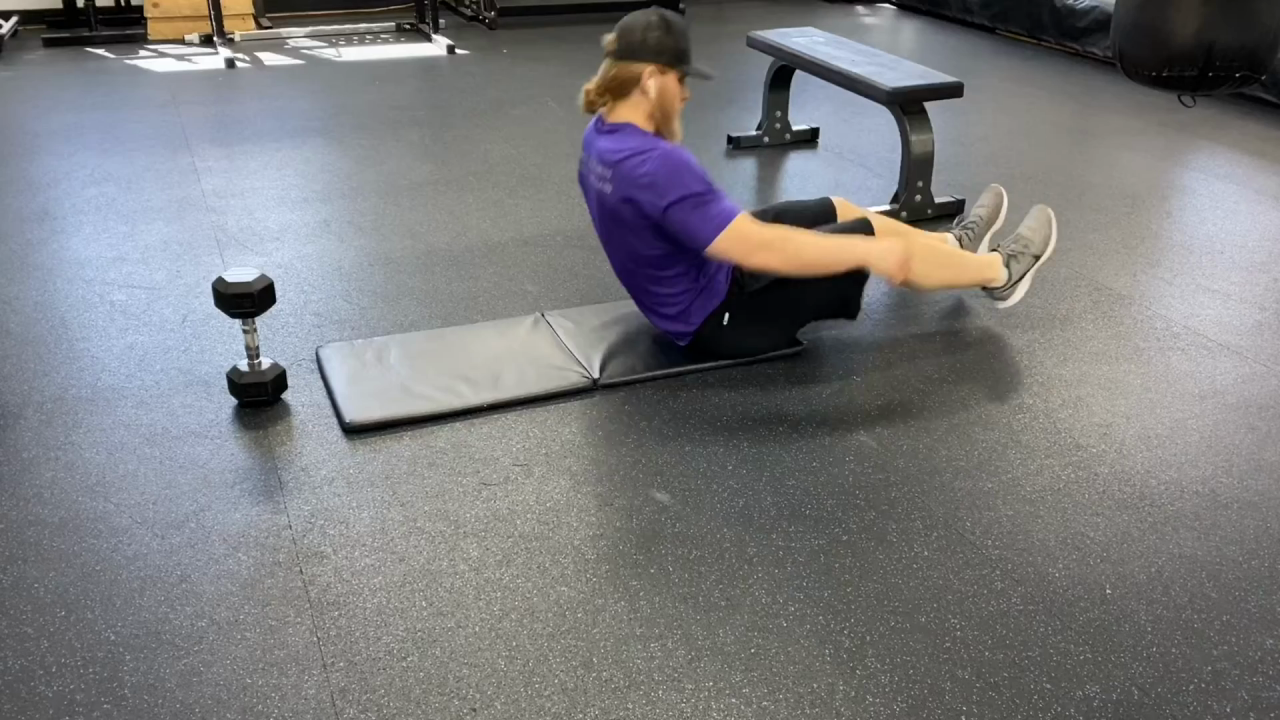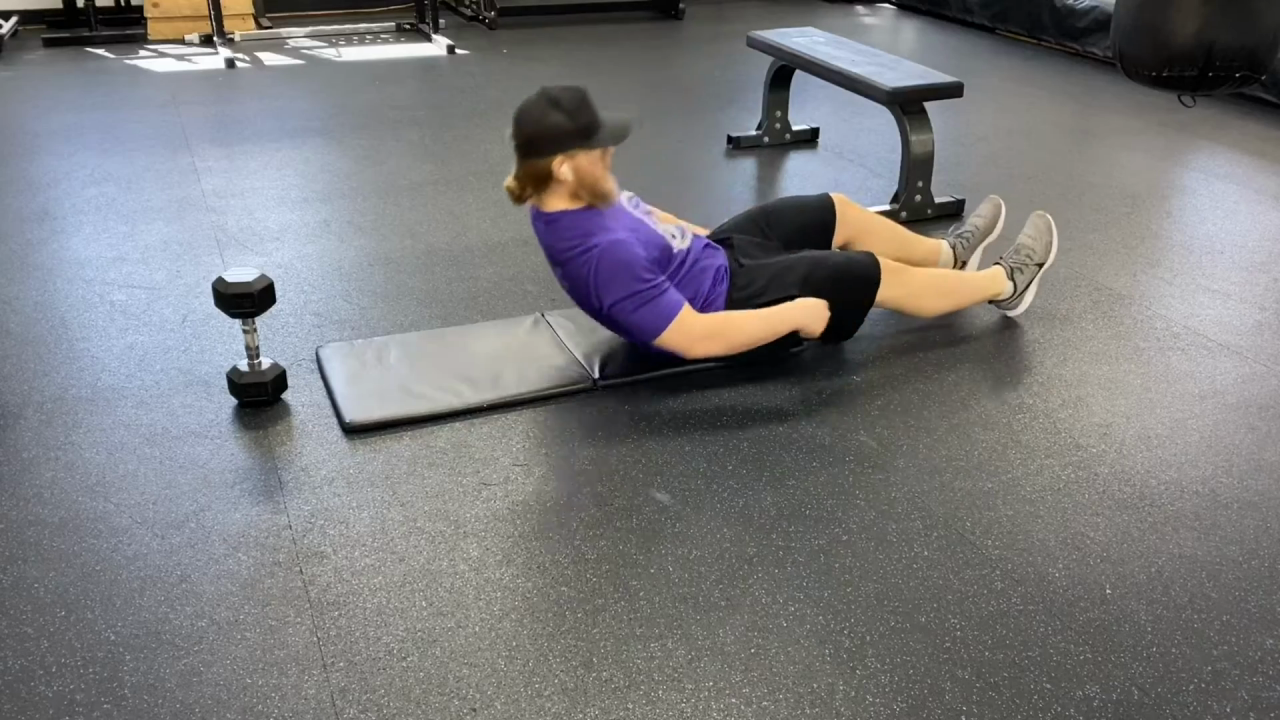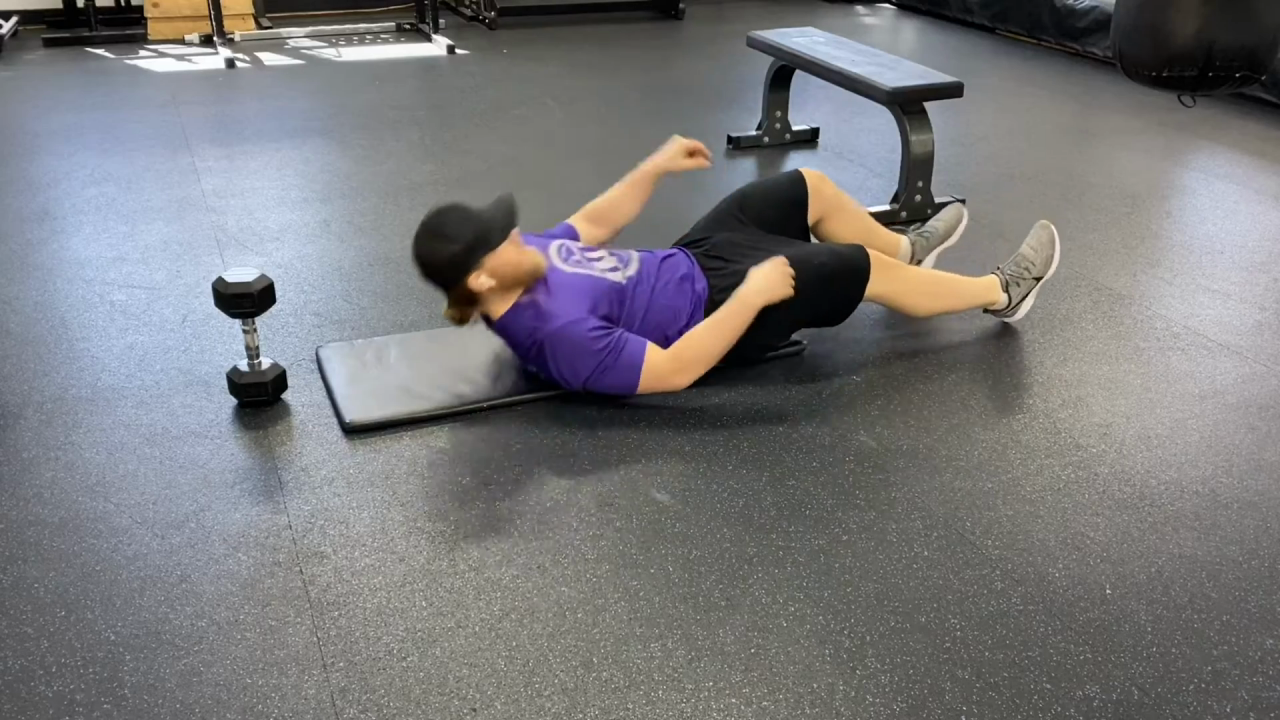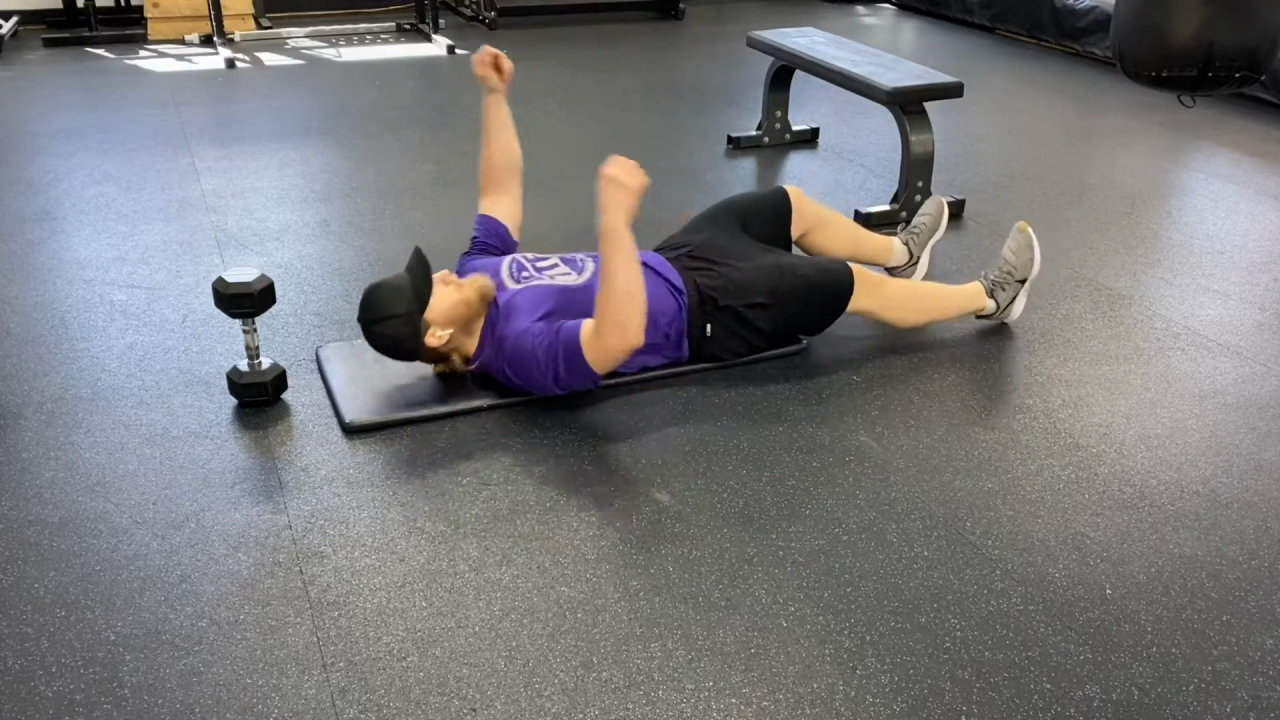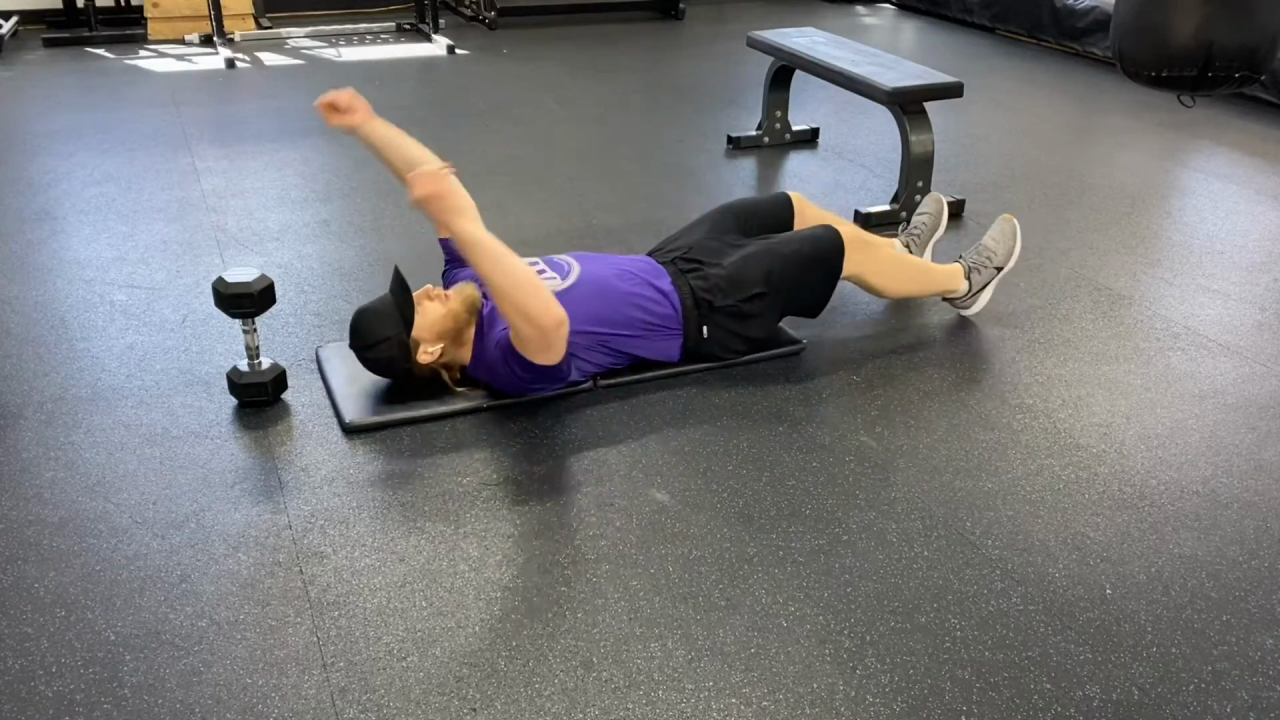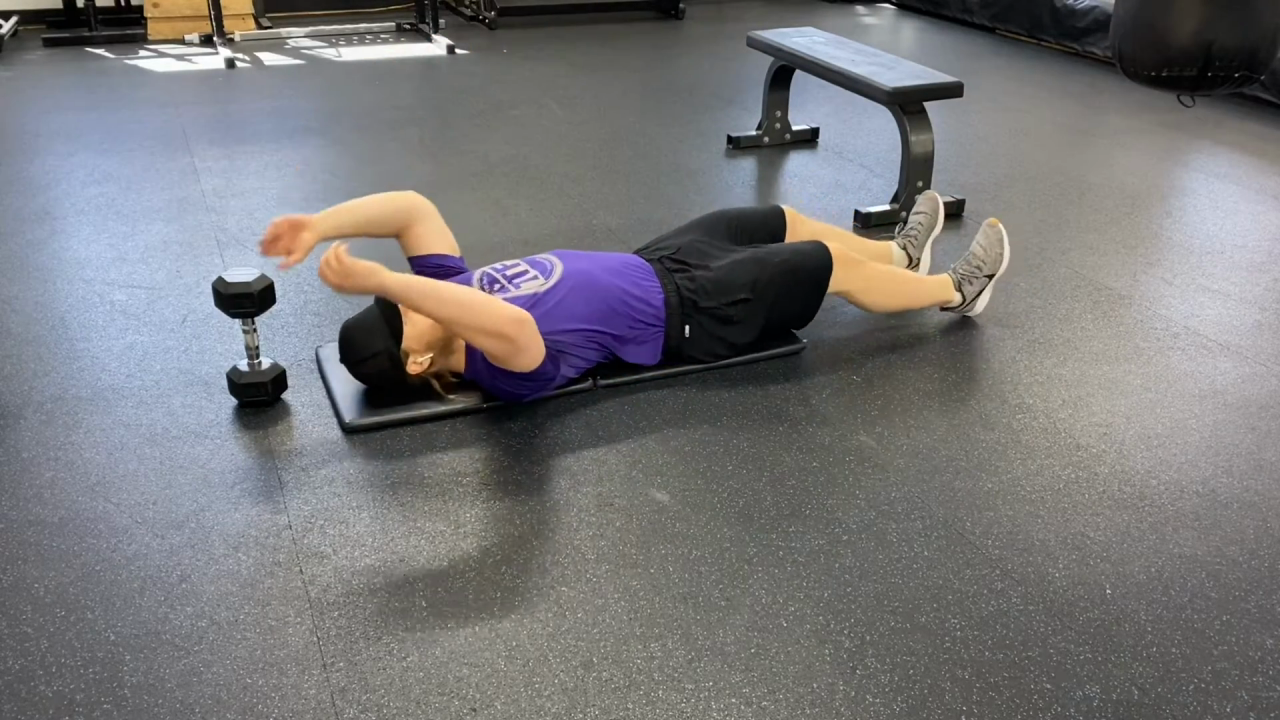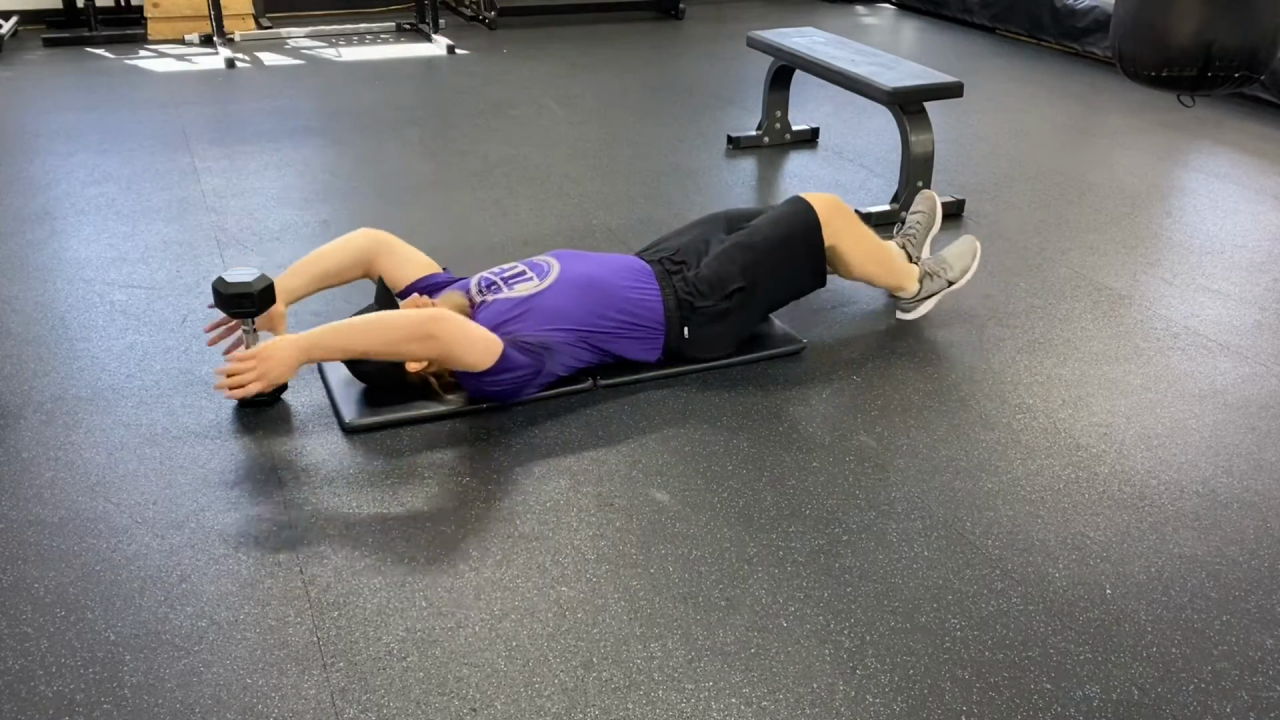
dt=0.3s
person 1, frame 1
left shoulder: (606, 131)
right shoulder: (657, 169)
right elbow: (755, 254)
right wrist: (865, 253)
right hip: (721, 313)
left knee: (840, 211)
right knee: (875, 242)
left ankle: (954, 244)
right ankle: (1001, 270)
person 1, frame 2
left shoulder: (563, 197)
right shoulder: (600, 254)
right elbow: (696, 339)
left wrist: (703, 234)
right wrist: (796, 312)
left hip: (712, 258)
right hip: (723, 300)
left knee: (839, 211)
right knee: (878, 276)
left ankle: (947, 256)
right ankle: (1003, 284)
person 1, frame 3
left shoulder: (522, 263)
right shoulder: (558, 335)
left elbow: (594, 224)
right elbow: (674, 370)
left wrist: (655, 166)
right wrist: (754, 294)
left hip: (688, 262)
right hip: (711, 312)
left knee: (806, 187)
right knee: (865, 275)
left ankle: (906, 252)
right ankle: (999, 292)
person 1, frame 4
left shoulder: (477, 272)
right shoulder: (520, 350)
left elbow: (502, 187)
right elbow: (622, 335)
left wrist: (494, 94)
right wrist: (615, 216)
left hip: (665, 265)
right hip: (698, 314)
left knee: (795, 204)
right knee: (859, 287)
left ankle: (898, 254)
right ankle: (986, 297)
person 1, frame 5
left shoulder: (467, 295)
right shoulder: (510, 363)
left elbow: (447, 190)
right elbow: (546, 321)
left wrist: (370, 119)
right wrist: (448, 228)
left hip: (661, 270)
right hip: (699, 315)
left knee: (793, 209)
right knee: (839, 245)
left ankle: (906, 249)
right ankle: (962, 283)
person 1, frame 6
left shoulder: (449, 294)
right shoulder: (500, 368)
left elbow: (413, 209)
right elbow: (515, 325)
left wrist: (316, 225)
right wrist: (374, 274)
left hip: (648, 270)
right hip: (683, 317)
left knee: (781, 220)
right knee: (833, 264)
left ankle: (896, 253)
right ankle: (953, 292)
person 1, frame 7
left shoulder: (451, 300)
right shoulder: (494, 372)
left elbow: (372, 244)
right elbow: (431, 332)
left wrist: (273, 294)
right wrist: (294, 349)
left hip: (653, 270)
right hip: (691, 315)
left knee: (776, 220)
right knee: (821, 211)
left ankle: (897, 253)
right ankle: (913, 286)
